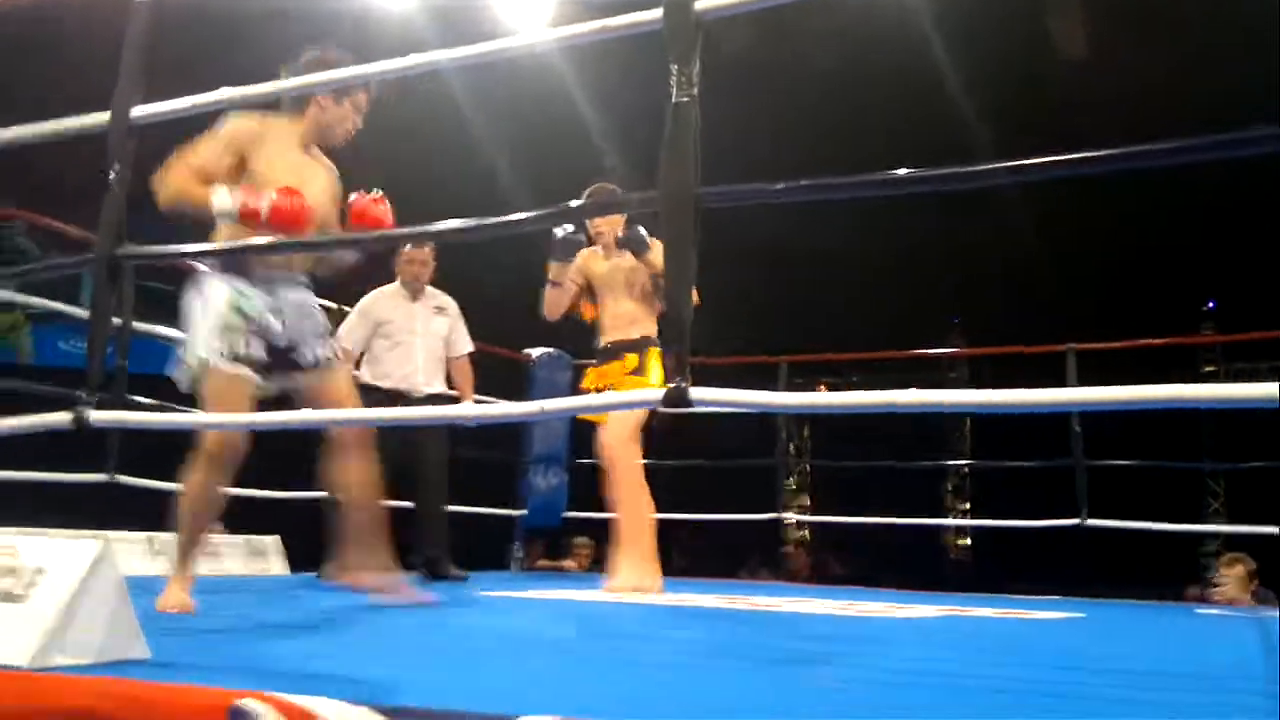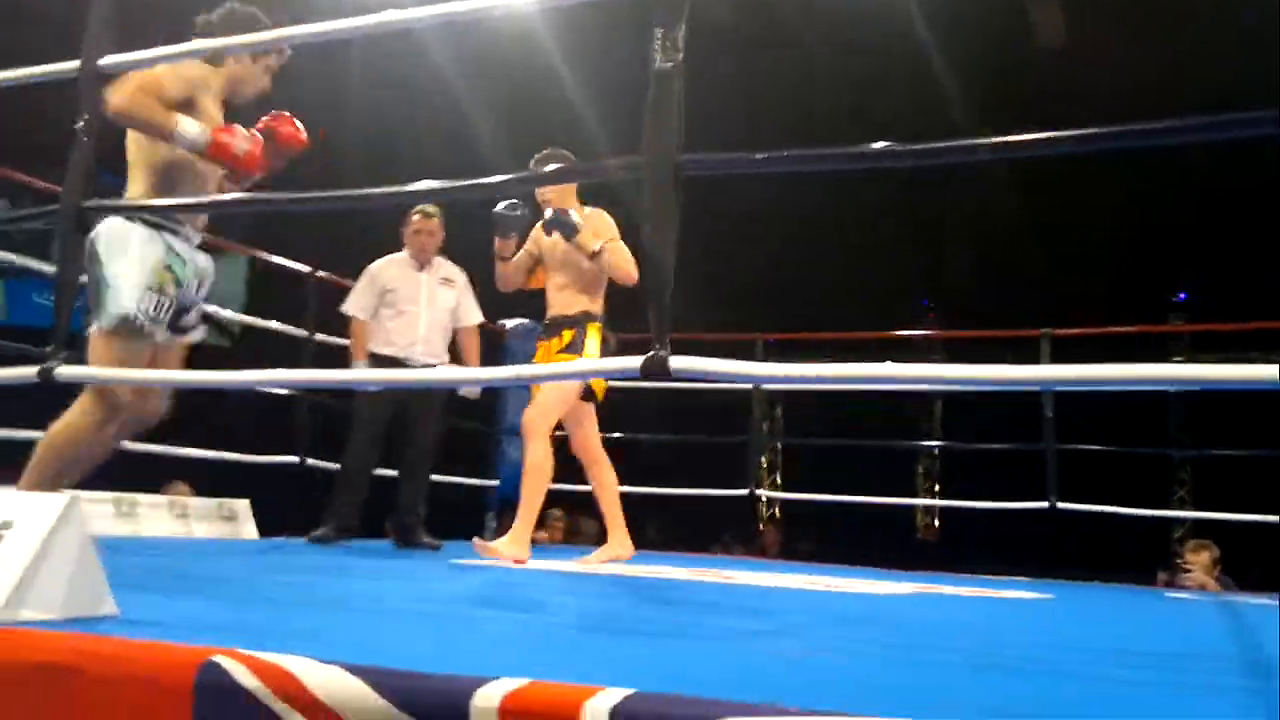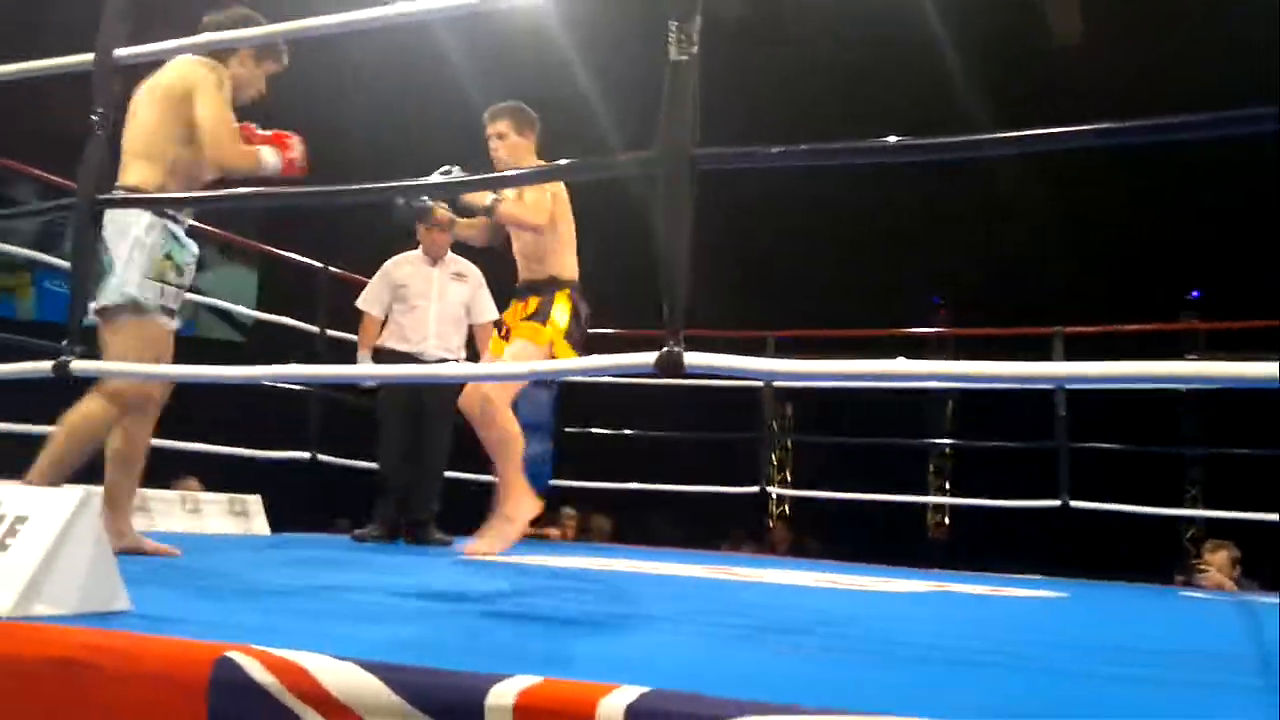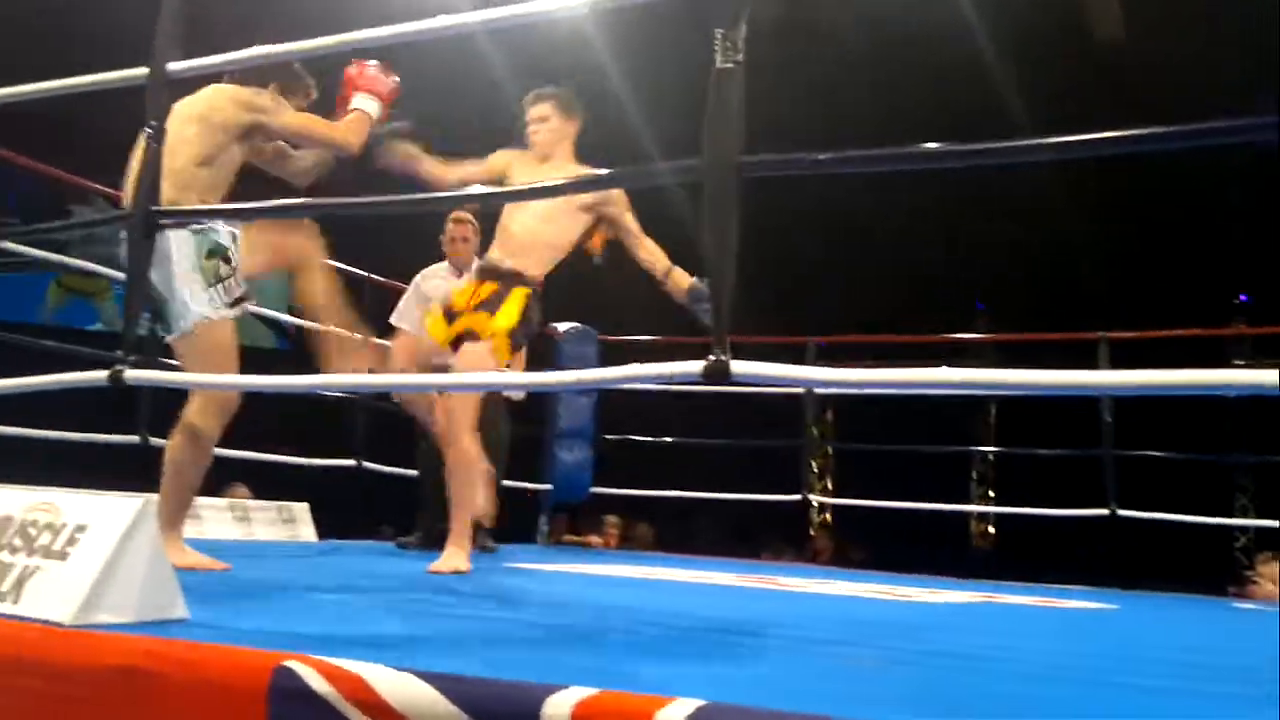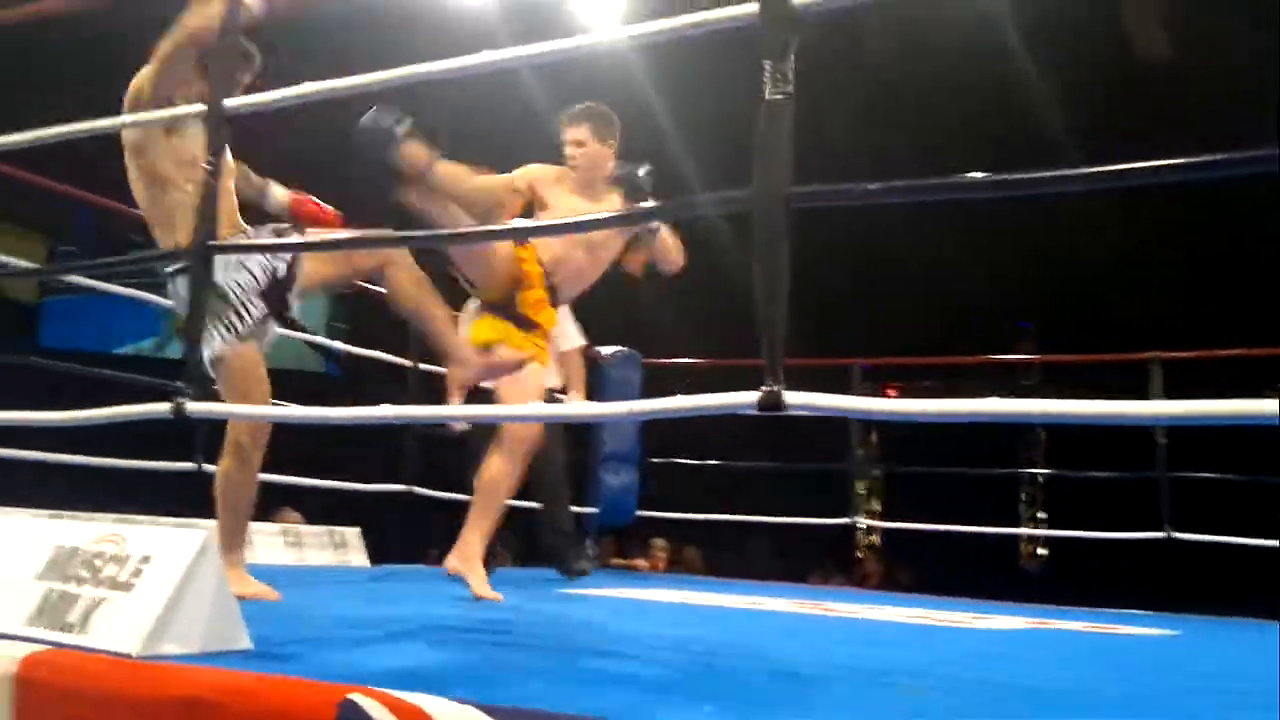
dt=0.3s
person 1, frame 1
left shoulder: (325, 174)
right shoulder: (249, 130)
left elbow: (327, 258)
right elbow: (168, 186)
left wrist: (359, 234)
right wrist: (240, 206)
left hip: (295, 301)
right hip: (235, 295)
left knee: (352, 432)
right knee: (224, 443)
left ankle: (362, 559)
right ankle: (180, 576)
person 1, frame 2
left shoulder: (207, 98)
right shoulder: (188, 71)
right elbow: (119, 101)
left wrist: (260, 152)
right wrist: (203, 137)
left hip: (172, 252)
right hip: (146, 244)
left knee: (146, 405)
right knee: (111, 398)
person 1, frame 3
left shoulder: (174, 80)
right shoulder: (204, 73)
right elbow: (223, 158)
left wrist: (249, 146)
right wrist: (276, 158)
left hip: (148, 228)
right hip: (144, 227)
left knee: (150, 393)
right knee: (129, 389)
left ankle: (116, 525)
person 1, frame 4
left shoulder: (203, 109)
right shoulder: (241, 100)
left elbow: (295, 151)
right elbow: (344, 141)
right wrist: (369, 98)
left hip: (197, 241)
right hip: (184, 244)
right knee: (216, 399)
right ankle: (166, 540)
person 1, frame 5
left shoulder: (202, 125)
right shoulder: (152, 94)
left wrist: (290, 202)
left hip: (253, 259)
right hip: (211, 274)
left knee: (381, 254)
right knee: (251, 424)
left ankle: (462, 359)
right ankle: (229, 564)
person 2, frame 1
left shoulder: (650, 249)
right shoulder: (586, 260)
left elbow: (689, 299)
right elbow: (552, 312)
left wrist: (649, 257)
right wrist: (558, 264)
left hip: (643, 358)
right hip: (605, 363)
left knee: (611, 443)
right knee: (630, 471)
left ankle: (628, 554)
right ankle: (649, 570)
person 2, frame 2
left shoulder: (597, 220)
right shoulder: (542, 230)
left elbow: (629, 275)
right elbow: (509, 282)
left wrist: (583, 240)
right wrist: (504, 241)
left hip: (583, 335)
right hip: (555, 335)
left knee: (535, 423)
right knee: (587, 447)
left ankle: (519, 537)
right ankle: (618, 539)
person 2, frame 3
left shoulder: (540, 177)
right shoulder: (514, 185)
left elbow: (536, 221)
right elbow: (481, 234)
left wrist: (480, 198)
left hip: (554, 304)
right hip: (527, 303)
left knee: (494, 396)
right knee: (472, 400)
left ankle: (513, 507)
right ankle: (519, 495)
person 2, frame 4
left shoulder: (597, 186)
right shoulder: (515, 163)
left elbow: (638, 241)
right elbow: (447, 176)
left wrist: (684, 284)
right wrist: (404, 152)
left hip: (514, 301)
right hip: (480, 287)
left knee: (455, 418)
left ankle: (459, 545)
person 2, frame 5
left shoulder: (631, 203)
right shoulder: (543, 178)
left elbow: (673, 261)
right elbow: (480, 190)
left wrist: (641, 210)
right wrist: (429, 168)
left hip: (533, 316)
right hip: (507, 274)
left knee: (519, 438)
left ankle: (469, 554)
person 3, frame 1
left shoulder: (445, 306)
right shoulder: (376, 302)
left elbow: (458, 358)
right elbow: (346, 350)
left wrist: (467, 400)
left hip: (430, 403)
right hip: (383, 400)
left knee: (433, 485)
left ankle: (436, 559)
person 3, frame 2
left shoulder: (454, 277)
right shoulder: (382, 270)
left elbow: (467, 328)
right elbow: (358, 319)
left wrist: (472, 371)
right wrist: (360, 362)
right hip: (383, 367)
left knee: (420, 452)
right knee: (362, 444)
left ankle: (408, 526)
right ankle: (339, 521)
person 3, frame 3
left shoulder: (468, 273)
right shoulder: (397, 267)
left elbow: (483, 324)
right elbow: (372, 315)
right wrist: (364, 356)
right hip: (399, 362)
left knee: (434, 450)
right knee: (394, 445)
left ankle: (420, 522)
right ankle: (386, 519)
person 3, frame 4
right shoulder: (427, 280)
right elbow: (407, 330)
right wrist: (398, 370)
left knee: (492, 448)
right knee: (433, 454)
left ankle: (477, 526)
right ankle: (430, 526)
person 3, frame 5
right shoulder: (479, 307)
left elbow: (570, 350)
left wrist: (577, 394)
right wrist: (456, 401)
left hip: (541, 400)
left knee: (551, 476)
left ankle: (566, 553)
